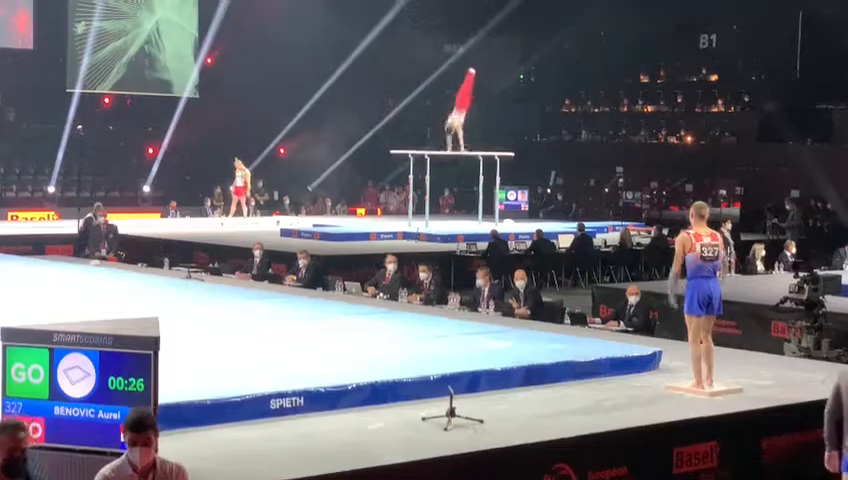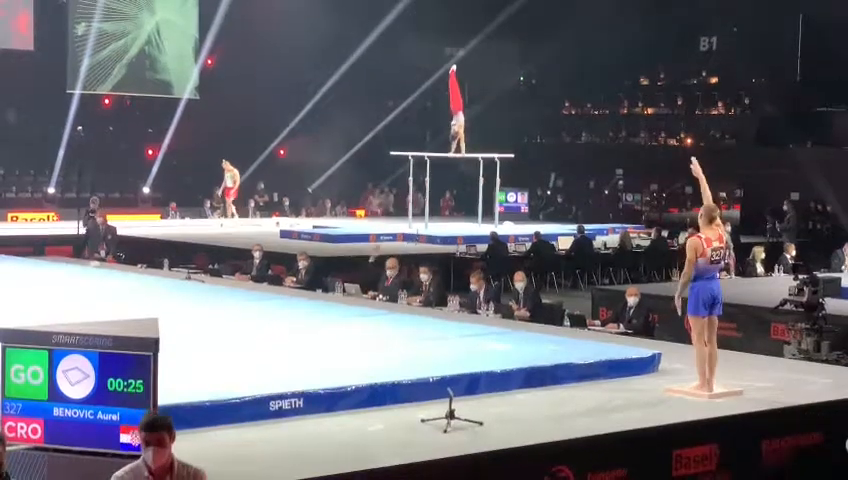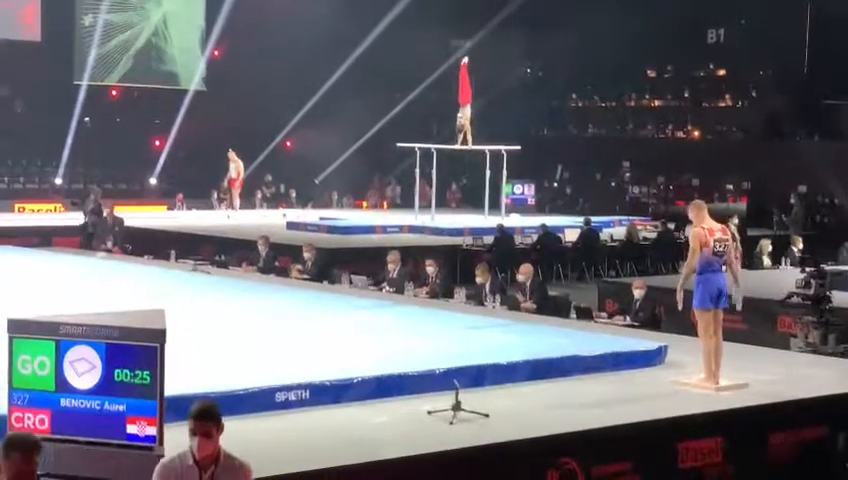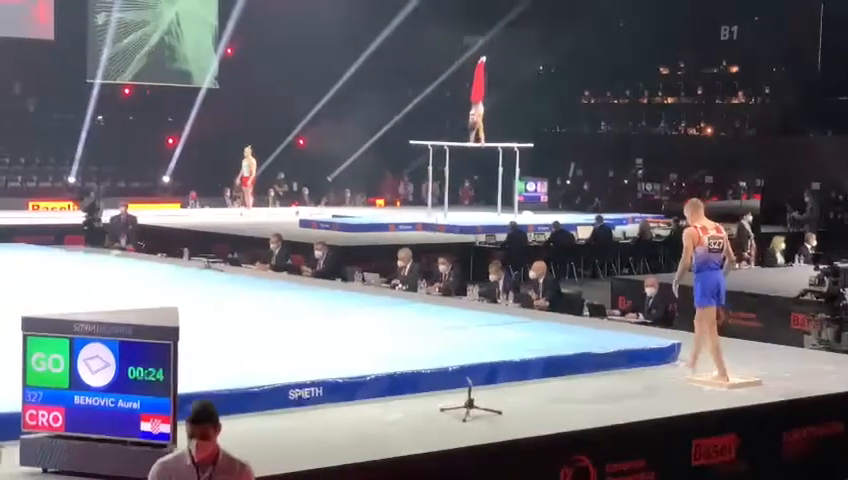
dt=0.7s
person 1, frame 1
left shoulder: (685, 237)
right shoulder: (717, 237)
left elbow: (676, 269)
right elbow: (722, 266)
left wrist: (671, 291)
left hip: (697, 287)
right hip: (714, 286)
left knee: (695, 338)
right knee: (706, 335)
left ankle: (699, 381)
right ankle: (709, 377)
person 1, frame 2
left shoulder: (694, 241)
right shoulder: (720, 232)
left elbow: (688, 273)
right elbow: (709, 202)
left wrist: (678, 294)
right wrist: (700, 175)
left hip: (700, 289)
right hip: (716, 287)
left knee: (699, 340)
right knee: (711, 339)
left ankle: (703, 384)
right ankle: (710, 382)
person 1, frame 3
left shoulder: (697, 232)
right shoulder: (725, 231)
left elbow: (691, 264)
right elbow: (732, 262)
left wrist: (680, 287)
right wrist: (737, 286)
left hip: (705, 281)
right hip: (720, 280)
left knee: (705, 332)
right knee: (717, 332)
left ankle: (708, 377)
right ankle: (716, 375)
person 1, frame 4
left shoulder: (691, 232)
right shoulder: (720, 230)
left elbow: (686, 262)
right elbow: (731, 259)
left wrist: (676, 281)
left hip: (704, 279)
right hip: (719, 278)
left knee: (710, 329)
right knee: (699, 322)
left ankle: (722, 373)
right ankle: (692, 362)
